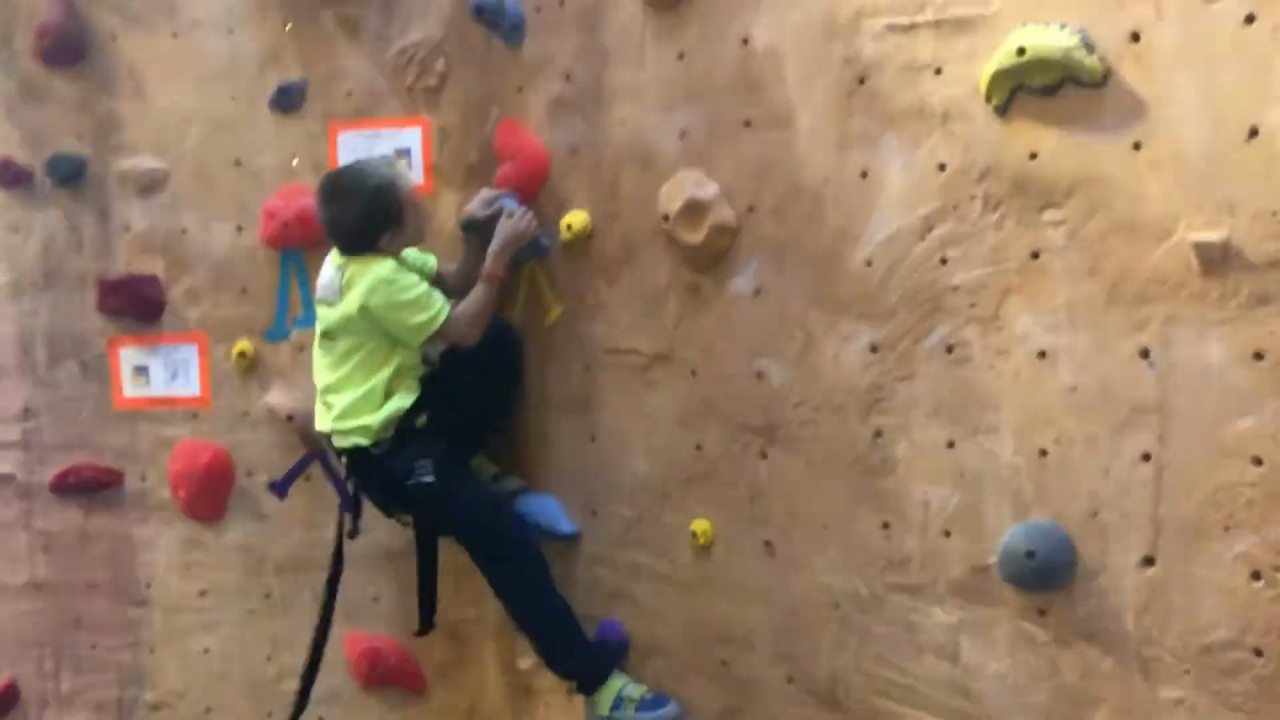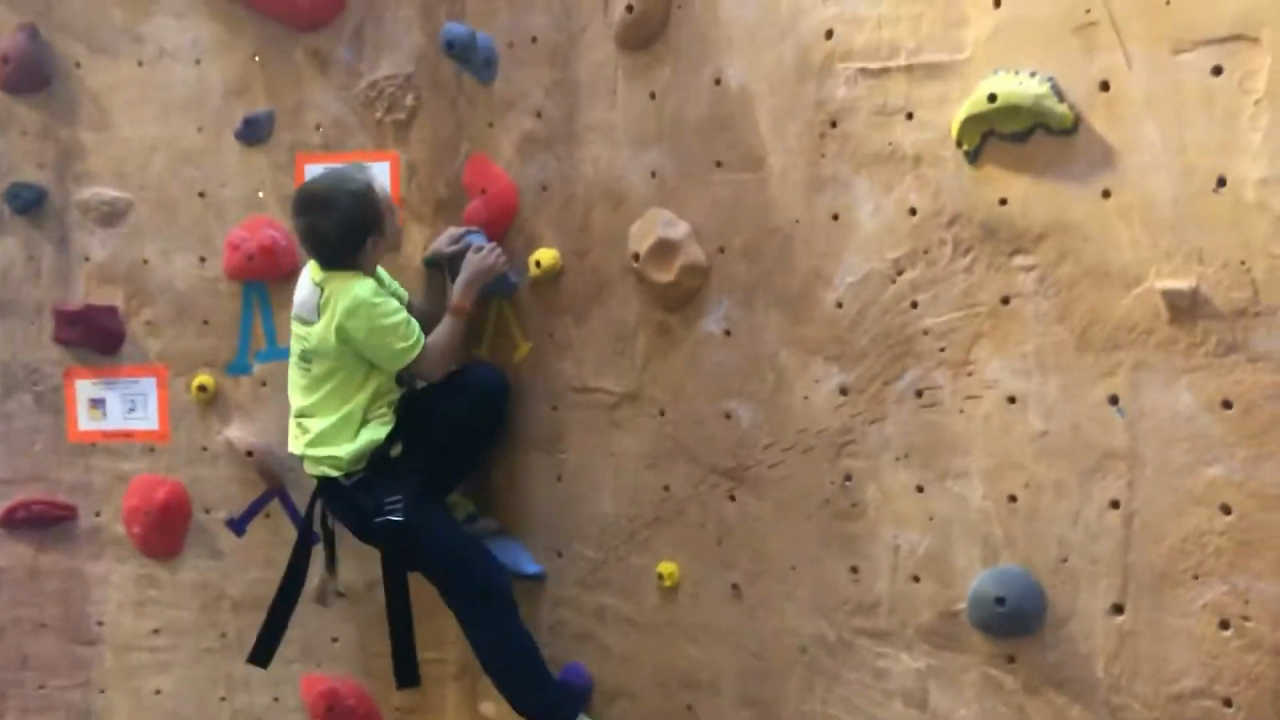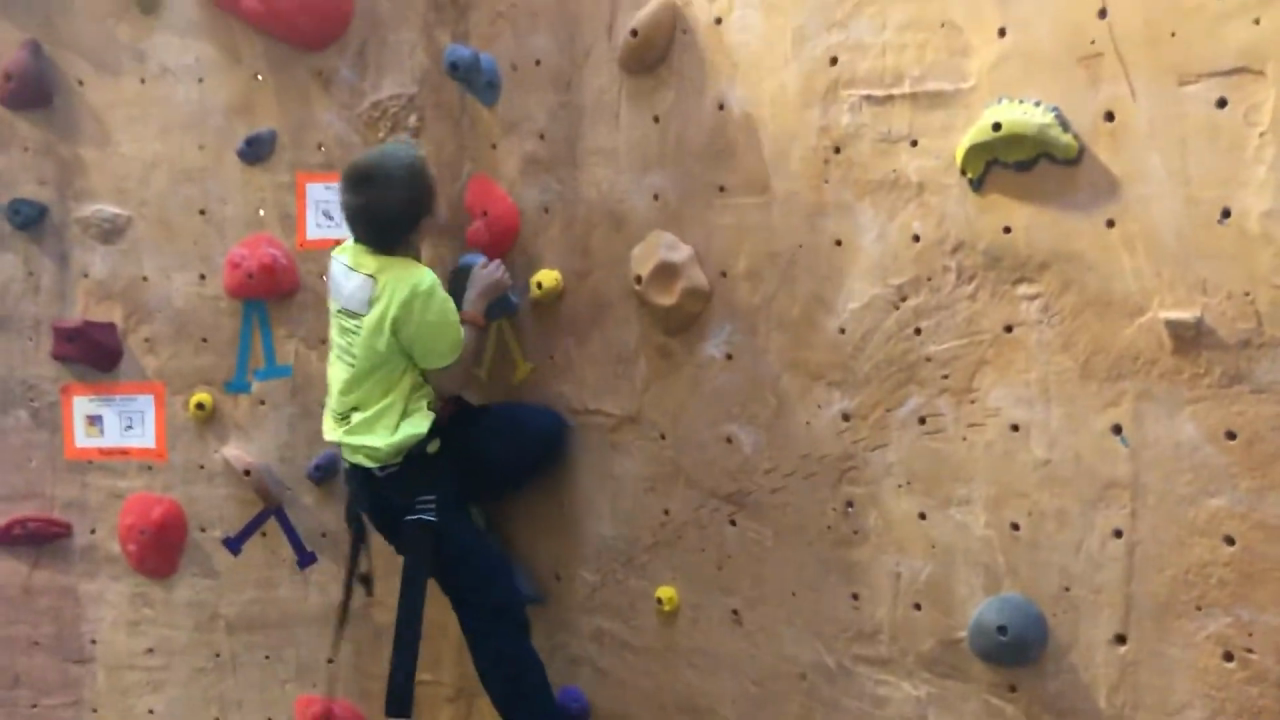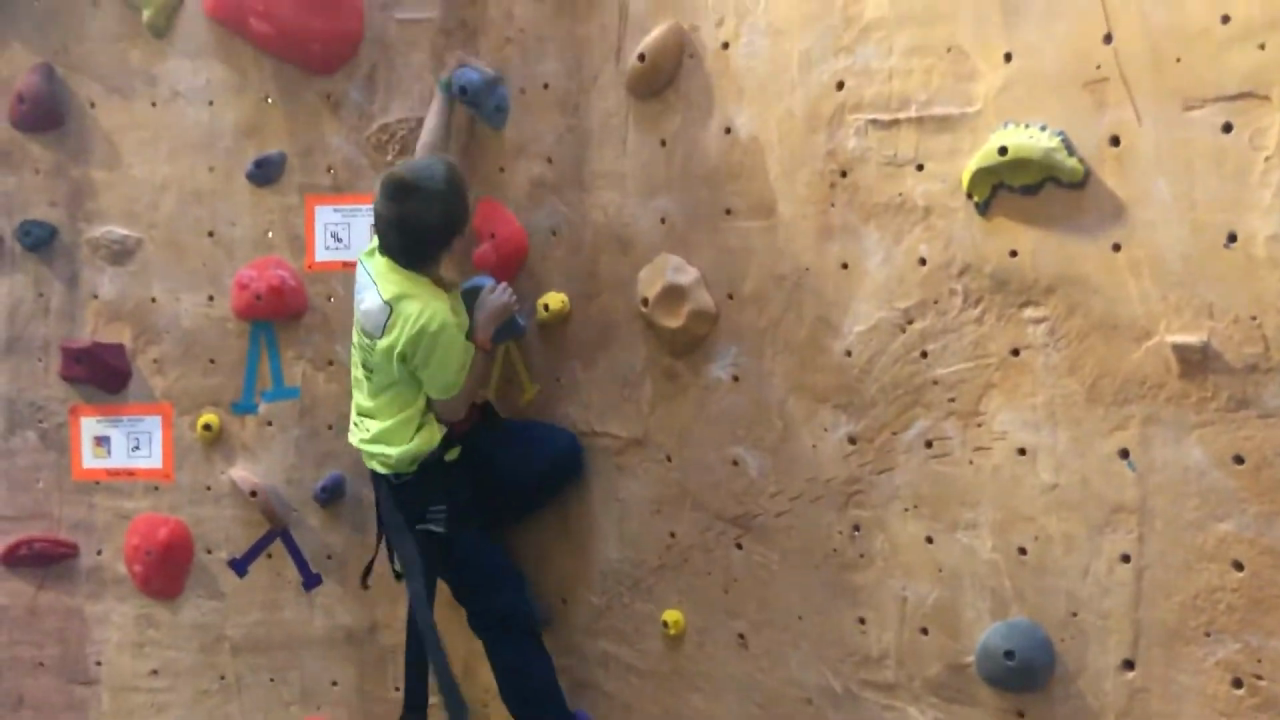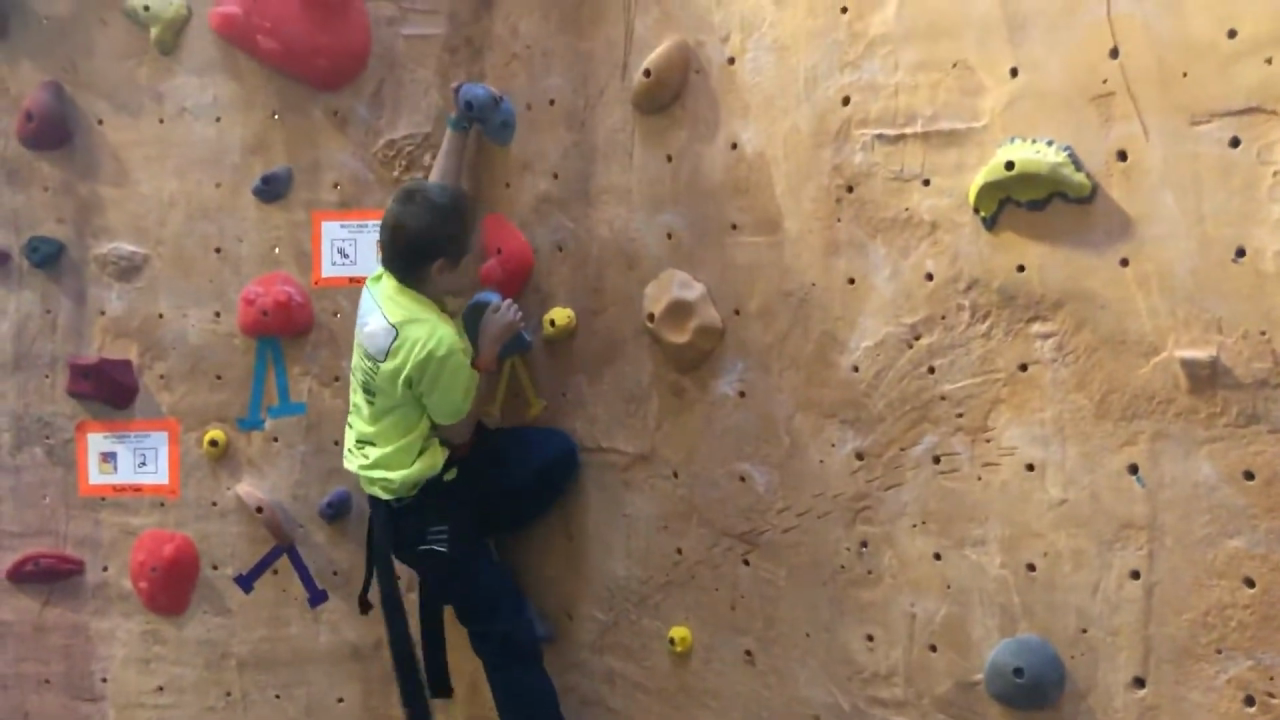
dt=0.3s
person 1, frame 1
left shoulder: (352, 257)
right shoulder: (380, 280)
left elbow: (450, 286)
right elbow: (463, 330)
left wrist: (476, 234)
right wrist: (500, 253)
left hip: (403, 418)
right hip: (386, 453)
left knee: (499, 344)
right knee: (510, 544)
left ankle: (457, 469)
person 1, frame 2
left shoulder: (325, 272)
right shoulder: (358, 298)
left elbow: (413, 327)
right elbow: (431, 366)
left wrist: (437, 269)
right wrist: (466, 287)
left hip: (370, 438)
right hip: (363, 477)
left knee: (487, 385)
right knee: (477, 581)
left ankle: (428, 508)
person 1, frame 3
left shoulder: (349, 255)
right shoulder: (418, 288)
right elbow: (451, 381)
right wrist: (475, 303)
left hip: (373, 446)
right hip: (400, 470)
left knee: (543, 430)
right knee: (492, 598)
left ankle: (451, 517)
person 1, frame 4
left shoulder: (377, 257)
right shoulder: (433, 316)
left elbow: (423, 170)
right elbow: (455, 409)
left wrist: (445, 93)
right wrist: (484, 329)
left hip: (403, 453)
right hip: (421, 476)
left knee: (559, 451)
right knee: (507, 615)
left ankle: (468, 537)
person 1, frame 5
left shoulder: (383, 281)
right shoulder: (436, 341)
left elbow: (434, 199)
right elbow: (460, 433)
left wrist: (460, 126)
right wrist: (488, 351)
left hip: (398, 473)
right hip: (420, 502)
left knee: (554, 452)
right knee: (508, 635)
left ankle: (465, 559)
